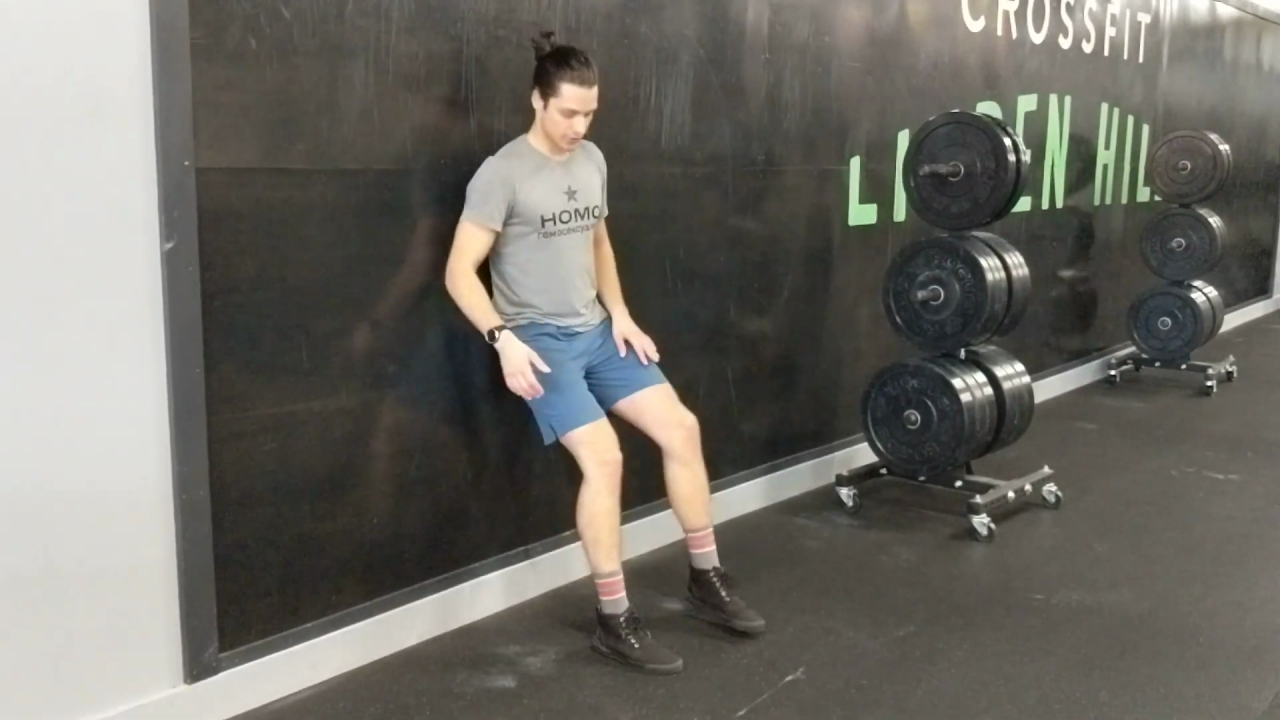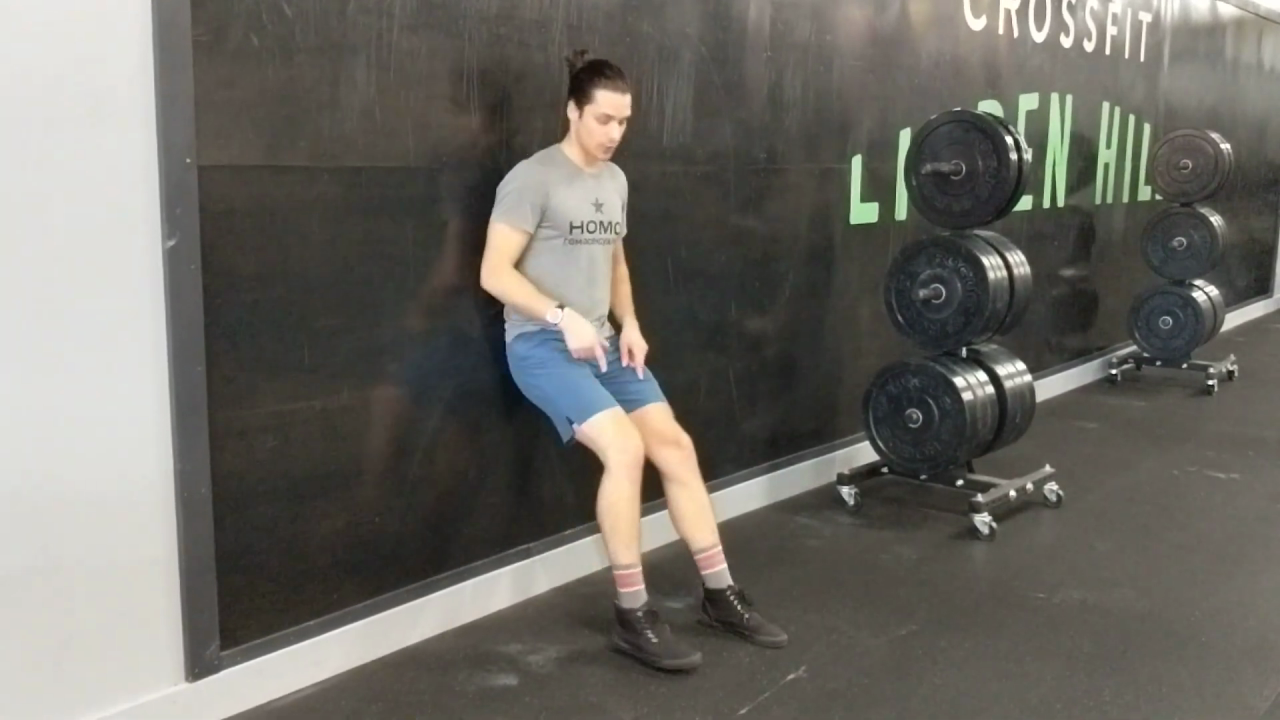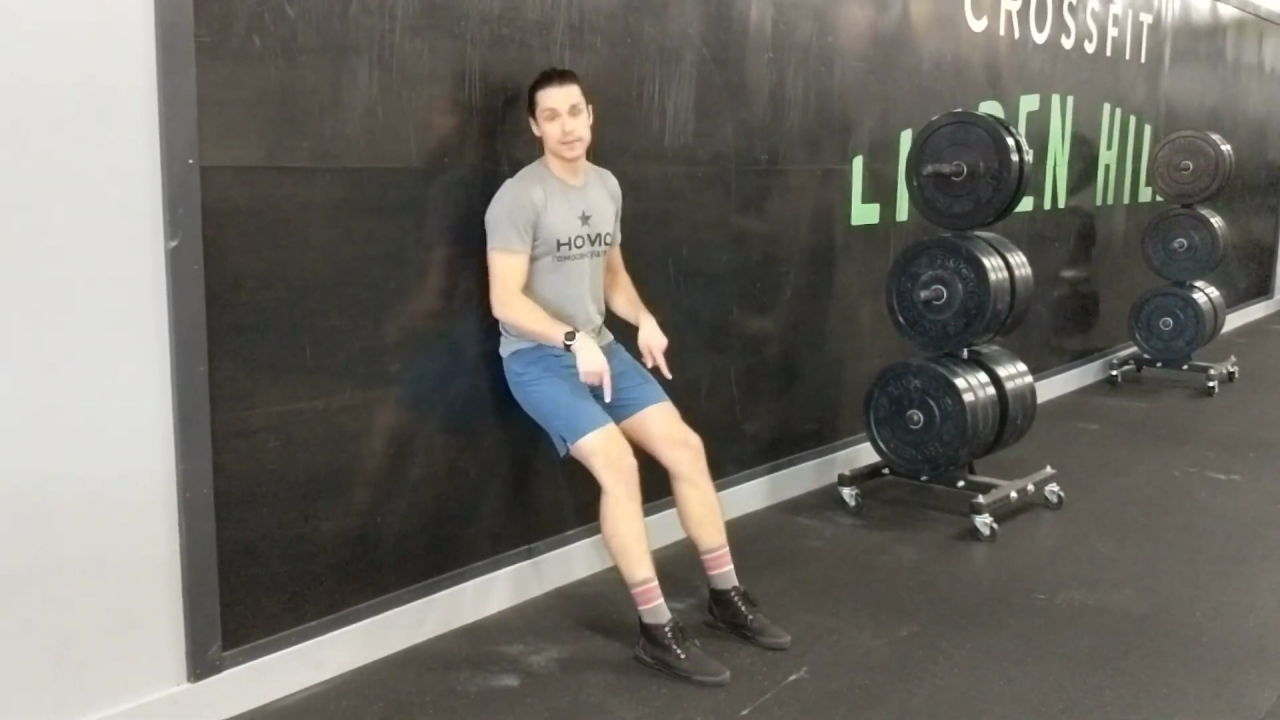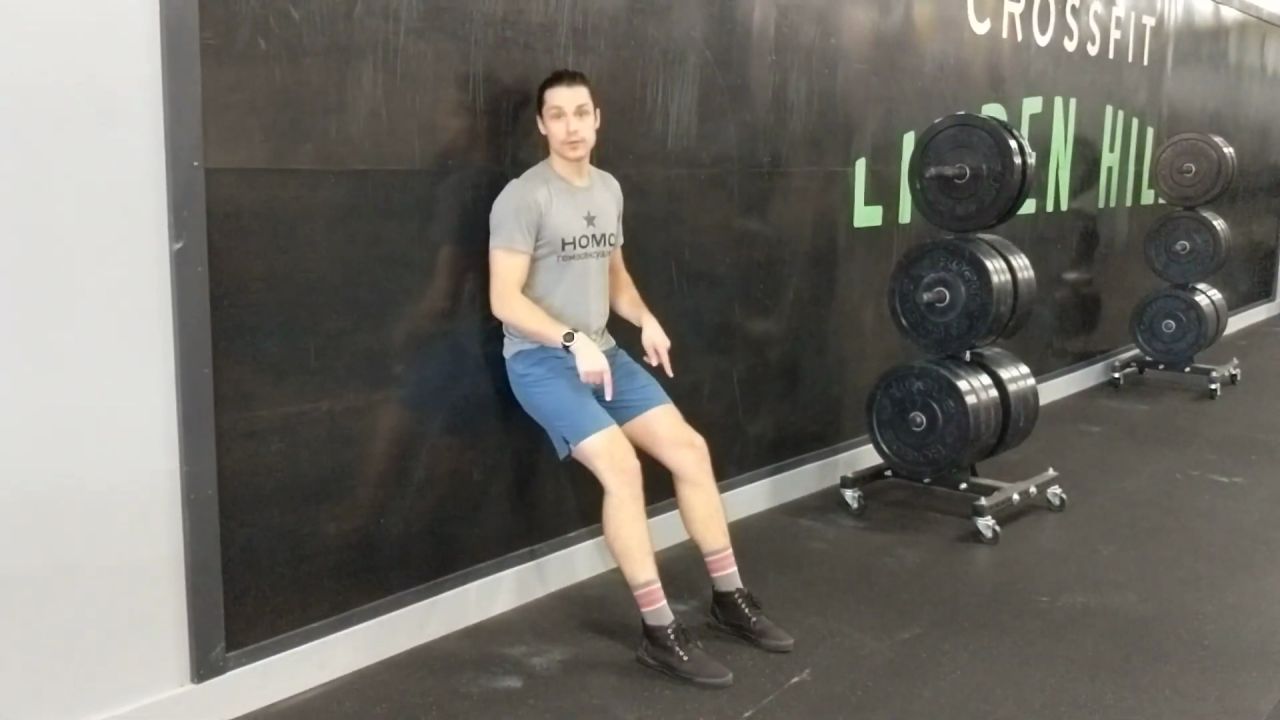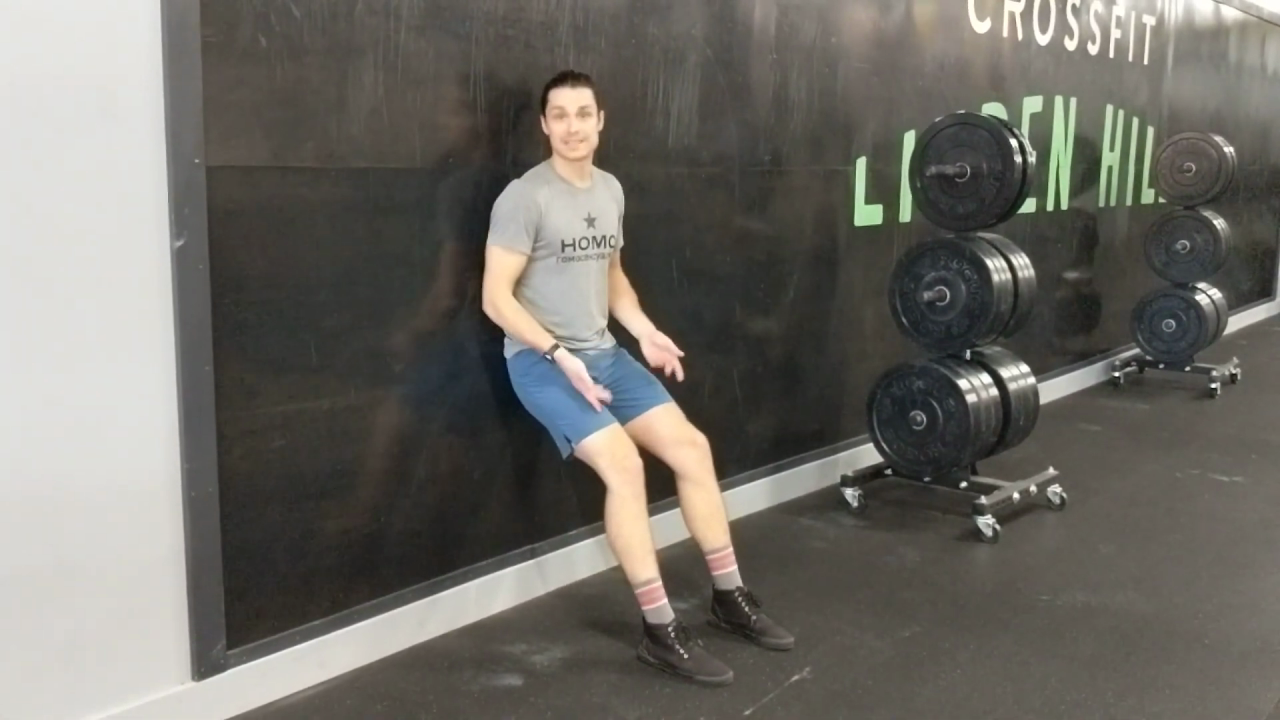
dt=0.5s
person 1, frame 1
left shoulder: (592, 160)
right shoulder: (502, 174)
right elbow: (460, 272)
left wrist: (621, 314)
right wrist: (504, 339)
left hip: (596, 333)
right hip: (538, 342)
left knee: (679, 427)
right knee: (603, 459)
left ankle: (707, 579)
right ankle: (615, 620)
person 1, frame 2
left shoulder: (615, 179)
right shoulder: (533, 178)
right elbow: (494, 272)
left wrist: (629, 326)
right wrist: (563, 317)
left hip: (602, 343)
right hip: (541, 344)
left knee: (676, 448)
right knee: (625, 450)
left ankle: (720, 595)
right ankle: (632, 615)
person 1, frame 3
left shoulder: (607, 186)
right shoulder: (518, 197)
right elbow: (505, 301)
left wrist: (642, 320)
right wrist: (574, 341)
left hip: (599, 350)
right hip: (538, 359)
left knee: (685, 447)
right knee: (617, 464)
left ankle: (726, 596)
right ankle: (657, 630)
person 1, frame 4
left shoulder: (609, 188)
right shoulder: (523, 197)
right elbow: (505, 299)
left wrist: (645, 319)
right wrist: (572, 341)
left hip: (603, 353)
right hip: (541, 361)
left knee: (689, 448)
right knee: (620, 466)
left ankle: (729, 597)
right ankle: (660, 633)
person 1, frame 5
left shoulder: (611, 190)
right shoulder: (525, 197)
right elbow: (496, 297)
left wrist: (647, 334)
right wrist: (559, 355)
left hip: (604, 354)
right hip: (542, 361)
left knee: (692, 447)
right knee: (623, 464)
left ankle: (730, 597)
right ankle: (660, 631)
